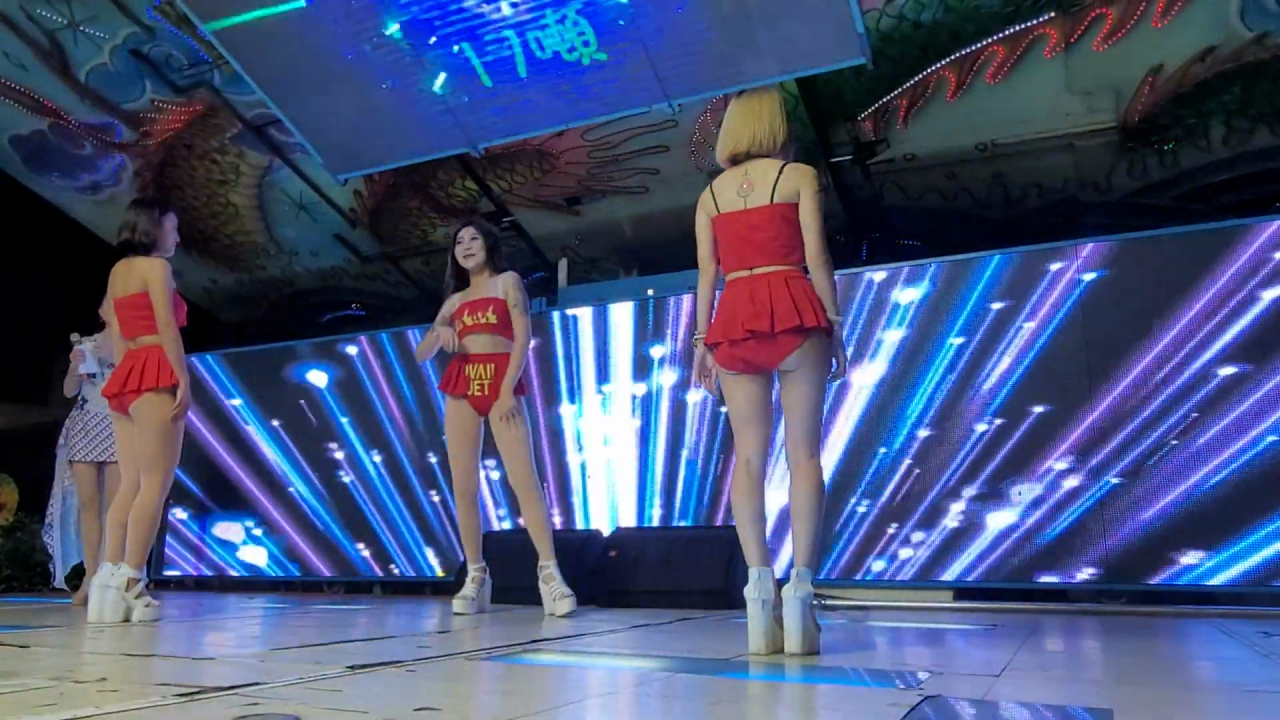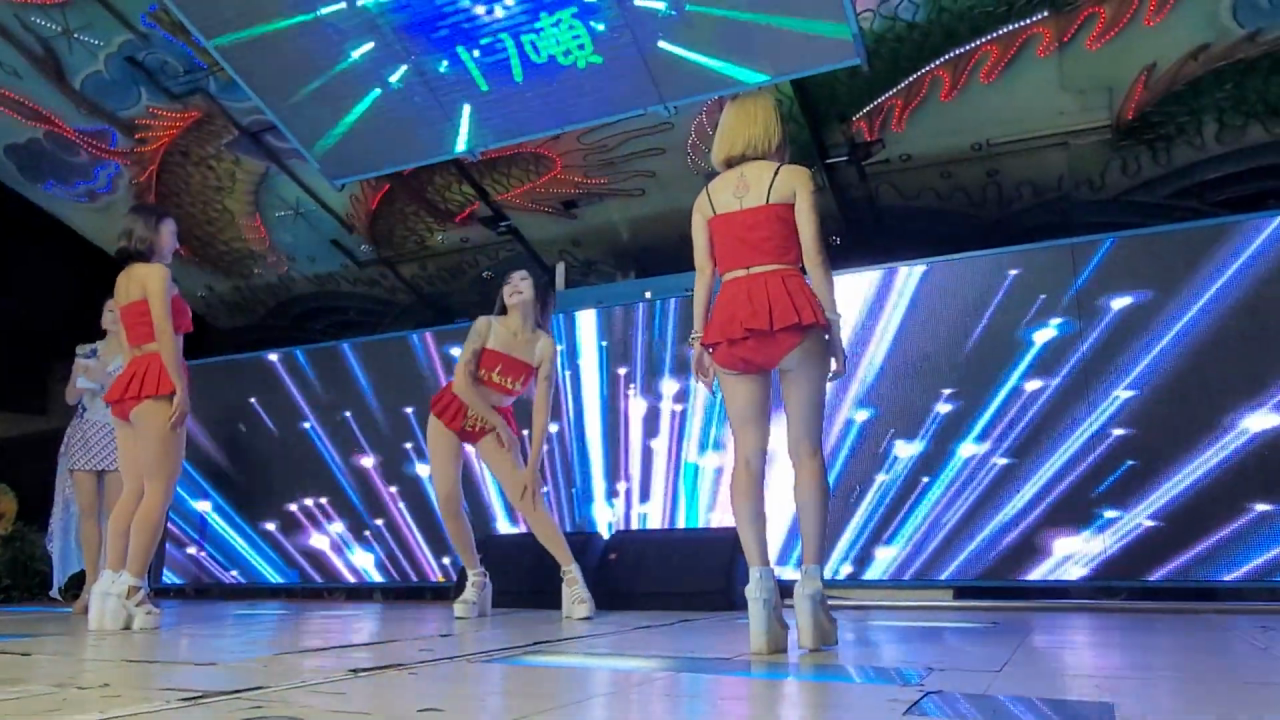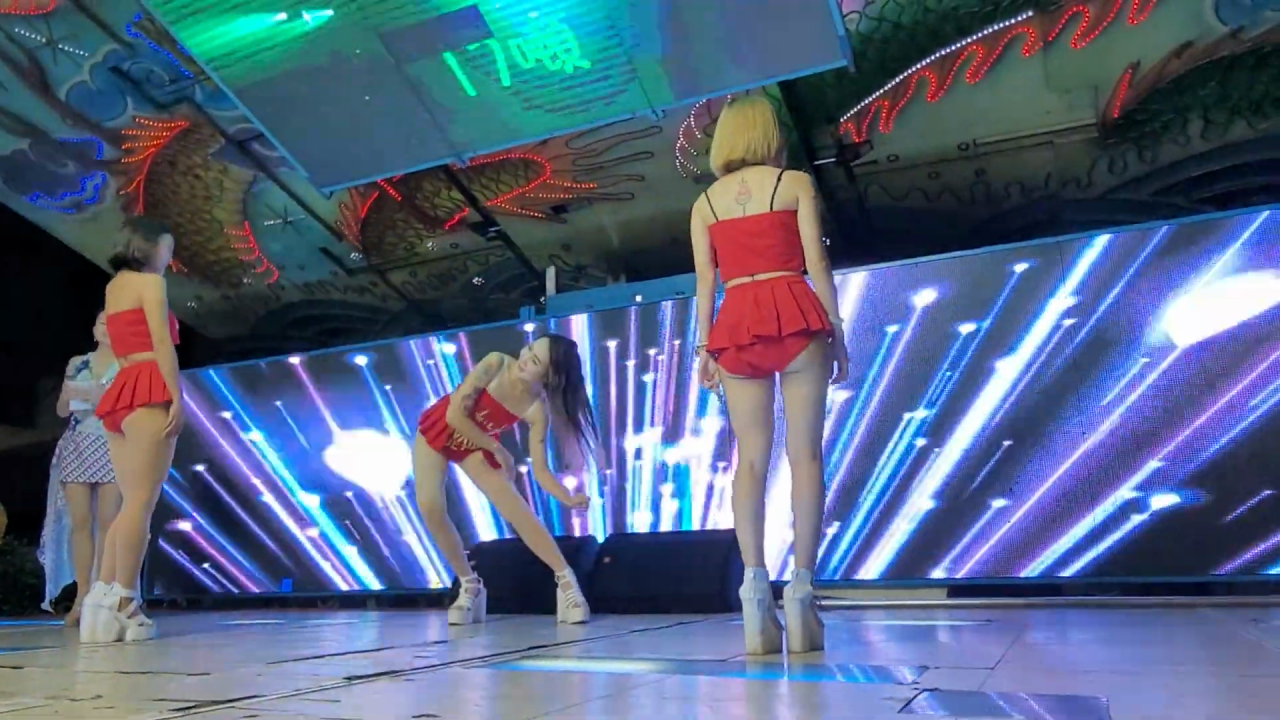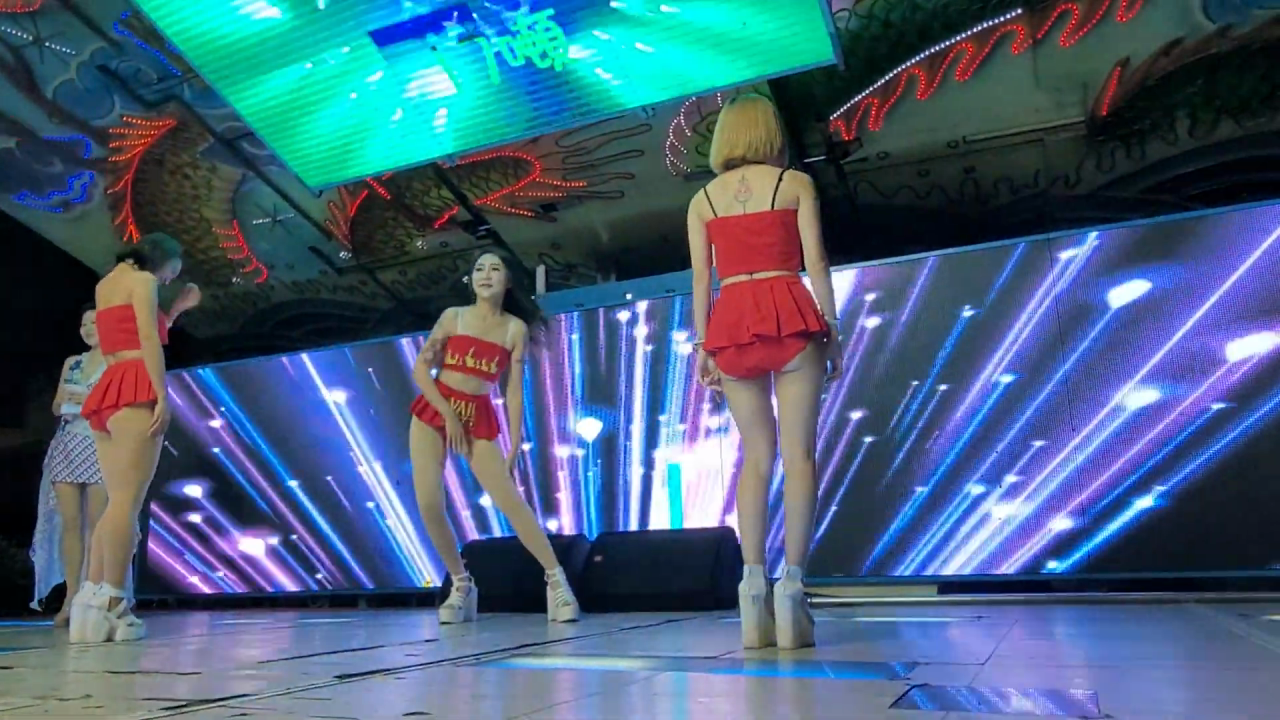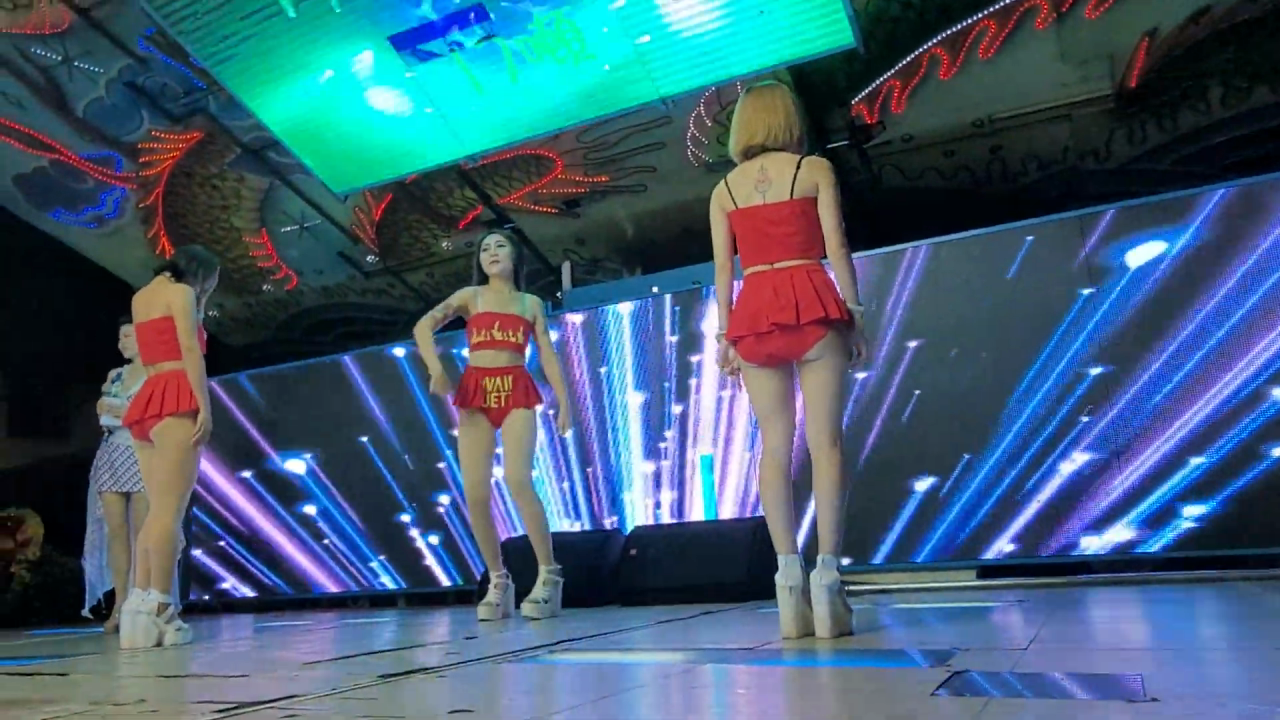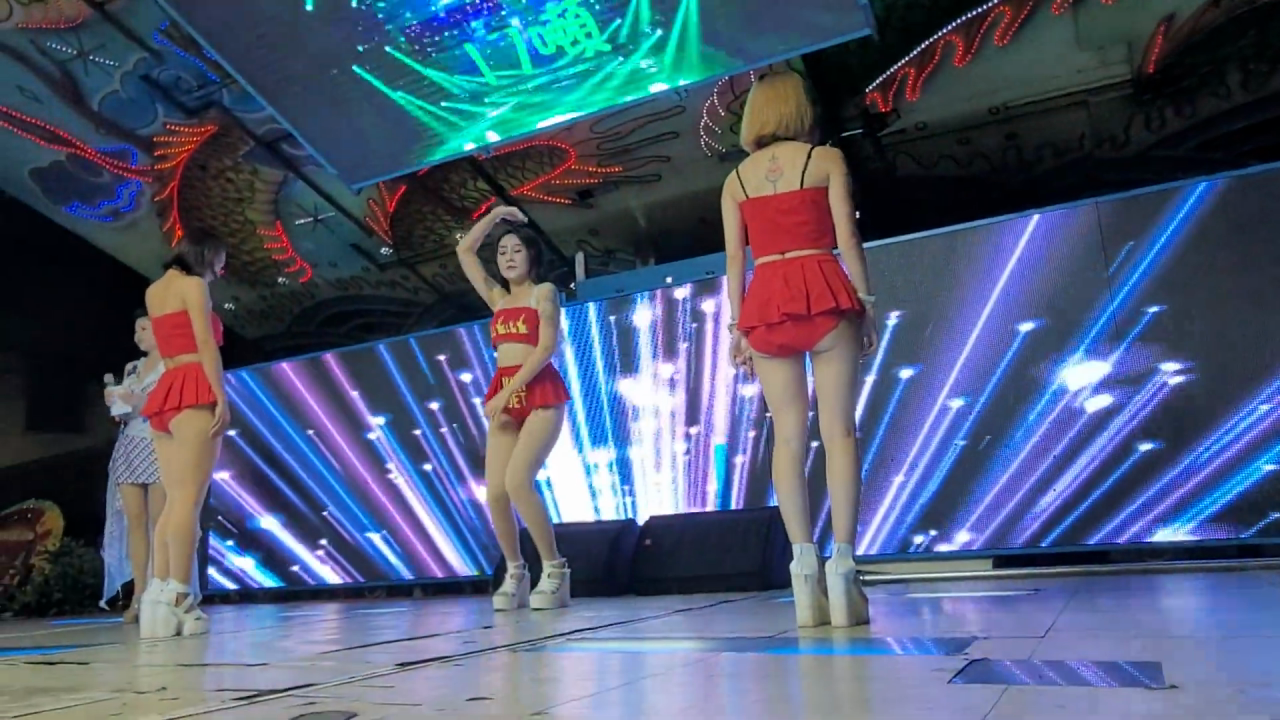
dt=0.5s
person 1, frame 1
left shoulder: (711, 193)
right shoulder: (799, 176)
left elbow: (707, 273)
right elbow: (816, 258)
left wrist: (702, 340)
right wrist: (835, 326)
left hip: (734, 320)
right hip: (791, 313)
left knee: (749, 457)
right knee: (802, 453)
left ankle: (760, 589)
right ankle: (799, 583)
person 1, frame 2
left shoulder: (706, 196)
right shoulder: (795, 177)
left elbow: (703, 273)
right elbow: (813, 257)
left wrist: (699, 339)
right wrist: (833, 324)
left hip: (731, 320)
right hip: (789, 311)
left knee: (748, 455)
right knee: (806, 451)
left ankle: (760, 590)
right ankle: (810, 585)
person 1, frame 3
left shoulder: (705, 202)
right shoulder: (796, 183)
left elbow: (705, 280)
right elbow: (817, 261)
left wrist: (705, 347)
right wrist: (836, 330)
left hip: (736, 326)
right hip: (794, 317)
left knee: (751, 458)
right knee: (804, 454)
left ankle: (756, 586)
right ankle: (800, 589)
person 1, frame 4
left shoulder: (703, 199)
right shoulder: (797, 183)
left elbow: (701, 277)
right elbow: (816, 261)
left wrist: (702, 345)
right wrist: (831, 328)
left hip: (731, 324)
right hip: (789, 316)
left knee: (756, 455)
right knee: (797, 453)
left ankle: (754, 584)
right ankle: (790, 585)
person 1, frame 5
left shoulder: (724, 188)
right shoulder: (816, 169)
left elbow: (723, 268)
right elbow: (837, 248)
left wrist: (725, 334)
right wrist: (855, 314)
left hip: (753, 313)
right hip: (810, 304)
left knee: (775, 446)
right knee: (824, 441)
left ankle: (789, 576)
right ankle: (826, 575)
person 1, frame 6
left shoulder: (736, 179)
right shoulder: (827, 159)
left elbow: (734, 258)
right elbow: (847, 238)
left wrist: (737, 325)
right wrist: (866, 304)
left hip: (765, 304)
right hip: (822, 294)
left knee: (789, 435)
right knee: (838, 430)
left ankle: (805, 566)
right ankle: (842, 563)
person 2, frame 1
left shoulder: (118, 270)
right shoulder: (156, 266)
left elbow: (117, 333)
right elbow: (167, 326)
left wrist: (126, 372)
right wrist: (184, 380)
left hip: (126, 379)
right hip: (155, 376)
left knee: (131, 484)
right knee: (155, 483)
left ankle: (110, 578)
right ankle: (128, 583)
person 2, frame 2
left shoulder: (125, 278)
right shoulder: (156, 273)
right elbow: (164, 333)
right wrist: (181, 387)
left hip: (131, 384)
right hip: (156, 383)
left knee: (133, 491)
right knee: (159, 490)
left ankle: (111, 587)
right ankle: (129, 592)
person 2, frame 3
left shoulder: (114, 285)
right shoulder: (150, 281)
right elbow: (161, 342)
right wrist: (177, 396)
left hip: (120, 394)
right hip: (148, 393)
left knee: (131, 503)
right knee: (141, 502)
left ankle: (103, 597)
right ankle: (120, 605)
person 2, frame 4
left shoulder: (108, 282)
right shoulder: (142, 279)
right elbow: (149, 341)
right wrist: (162, 394)
left hip: (107, 393)
right hip: (135, 392)
left knee: (118, 502)
right knee: (127, 501)
left ankle: (91, 599)
right ankle: (110, 604)
person 2, frame 5
left shoulder: (141, 296)
right shoulder: (180, 291)
right elbow: (190, 351)
left wrist: (201, 300)
right wrist: (205, 405)
left hip: (147, 403)
right hip: (175, 401)
left knee: (157, 511)
right knee: (170, 509)
left ankle: (139, 604)
right ankle: (157, 609)
person 2, frame 6
left shoulder: (155, 290)
right shoulder: (193, 285)
right elbow: (205, 343)
right wrist: (221, 397)
left hip: (165, 396)
right hip: (193, 393)
left knee: (175, 501)
right knee: (188, 499)
left ankle: (159, 595)
right ankle: (177, 599)
person 3, frame 1
left shoulder: (508, 281)
right shoulder: (455, 299)
left elbow: (522, 337)
right elbow: (421, 350)
left wrist: (508, 390)
right wrist: (440, 336)
left hip: (503, 385)
right hip: (460, 386)
left knee: (523, 477)
right knee: (463, 483)
left ankle: (548, 570)
right ankle: (475, 574)
person 3, frame 2
left shoulder: (544, 345)
right shoulder: (486, 325)
left elbow: (542, 411)
right elbow: (460, 382)
left wrist: (533, 467)
right wrist: (501, 425)
left hip: (496, 423)
right hip: (451, 412)
left knee: (526, 497)
right knee: (447, 496)
left ankle: (571, 576)
right ankle: (476, 579)
person 3, frame 3
left shoulder: (538, 409)
right shoulder: (495, 363)
left elbow: (540, 468)
right elbow: (455, 414)
left wrist: (567, 498)
right wrist: (497, 448)
left hip: (477, 444)
right hip: (438, 429)
left knee: (517, 511)
right knee: (430, 507)
left ankle: (566, 581)
right ankle: (470, 587)
person 3, frame 4
left shoulder: (516, 329)
right shoulder: (453, 316)
left elbow: (515, 389)
right elbow: (420, 368)
left wrist: (514, 445)
right wrist: (448, 415)
left hip: (478, 418)
right hip: (432, 412)
left knee: (509, 498)
right knee: (428, 502)
left ankle: (555, 578)
right ankle: (461, 585)
person 3, frame 5
left shoulder: (531, 302)
right shoulder: (470, 297)
left elbow: (550, 354)
right elbow: (423, 325)
left wrist: (566, 402)
right wrist: (433, 362)
left hip: (518, 395)
right hip: (475, 392)
left knee: (518, 483)
right knee: (474, 491)
left ankle: (547, 576)
right ankle: (498, 580)
person 3, frame 6
left shoulder: (545, 292)
right shoulder: (498, 298)
left elbow: (547, 346)
right elbow: (464, 251)
left wrist: (509, 391)
right wrist: (494, 217)
left hip: (542, 394)
right hip: (504, 398)
left knee: (517, 481)
right knee: (495, 492)
left ankle: (555, 571)
right ankle: (516, 573)
person 4, frame 1
right shoulder: (85, 343)
right elbow: (69, 390)
left wrist: (112, 358)
right wrist: (75, 365)
right hip: (84, 427)
left knee: (115, 502)
right knee: (86, 502)
right ankle: (90, 575)
person 4, frame 2
right shoulder: (86, 351)
right elbow: (71, 398)
left wrist: (105, 378)
right wrist: (77, 377)
left hip: (118, 435)
right hip: (85, 435)
left knee: (115, 510)
right knee: (87, 510)
right ankle: (90, 584)
person 4, frame 3
right shoulder: (76, 363)
right elbow: (61, 409)
left wrist: (99, 396)
right wrist: (70, 395)
left hip: (111, 446)
right hip: (76, 447)
left knee: (107, 522)
right knee: (78, 521)
right ankle: (81, 597)
person 4, frame 4
right shoulder: (71, 363)
right elbow: (56, 408)
left wrist: (90, 398)
right wrist: (62, 398)
left hip: (100, 445)
right hip: (67, 445)
left knee: (96, 521)
right knee: (68, 520)
right ankle: (70, 595)
person 4, frame 5
right shoulder: (114, 375)
right wrist: (102, 410)
right hip: (111, 457)
left knee: (142, 531)
right knee: (115, 529)
right ankle: (119, 603)
person 4, frame 6
right shoulder: (131, 368)
left wrist: (142, 401)
right wrist: (114, 402)
left hip: (158, 446)
right hip: (129, 448)
left knee: (159, 521)
right knee: (134, 520)
right ankle: (139, 594)
